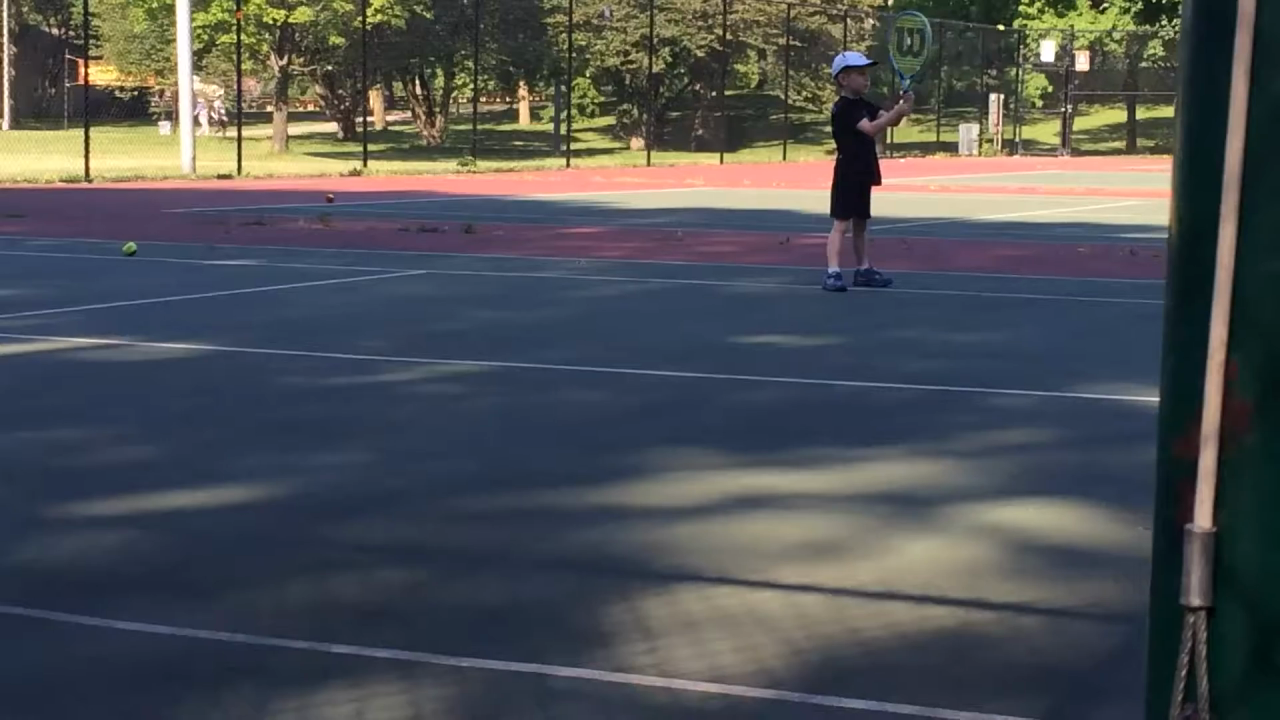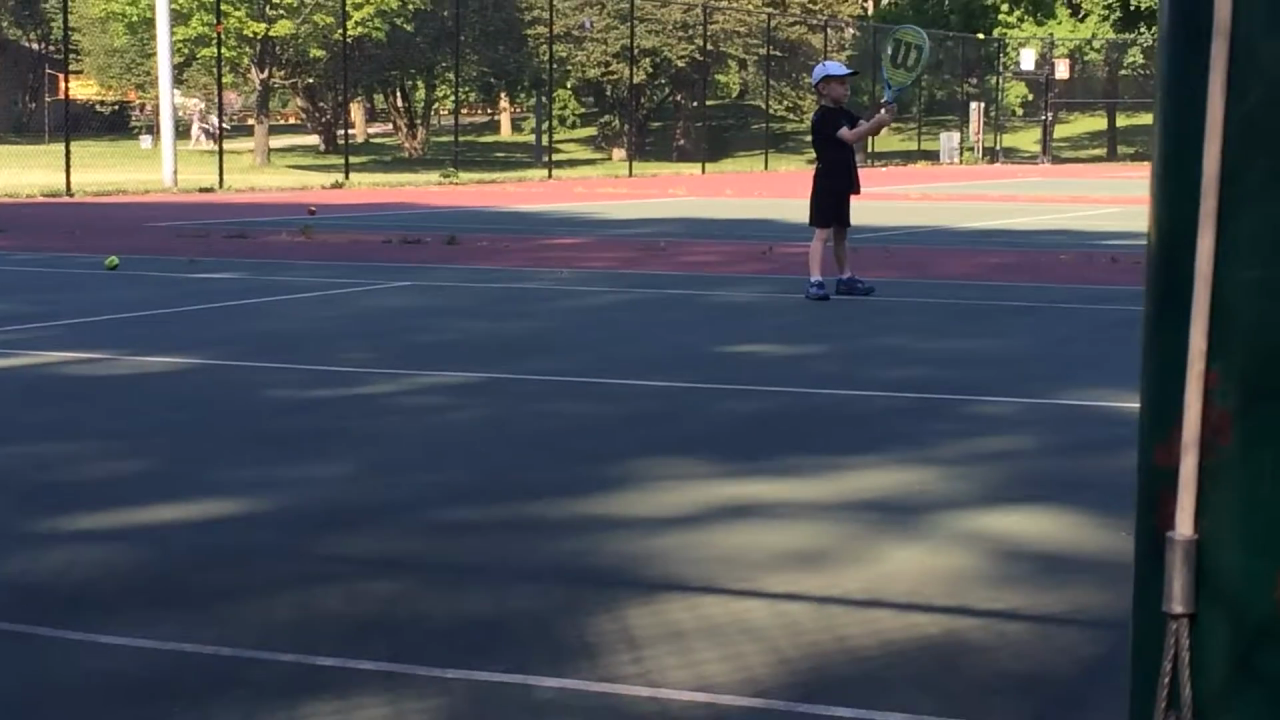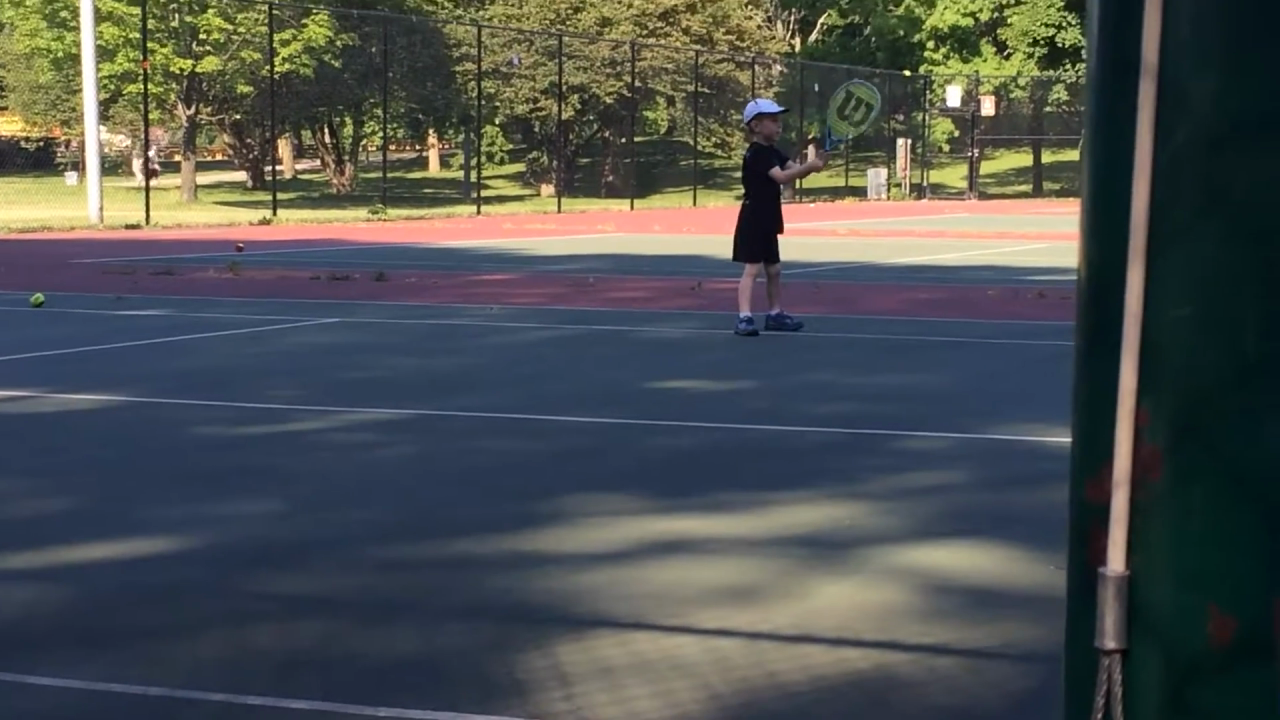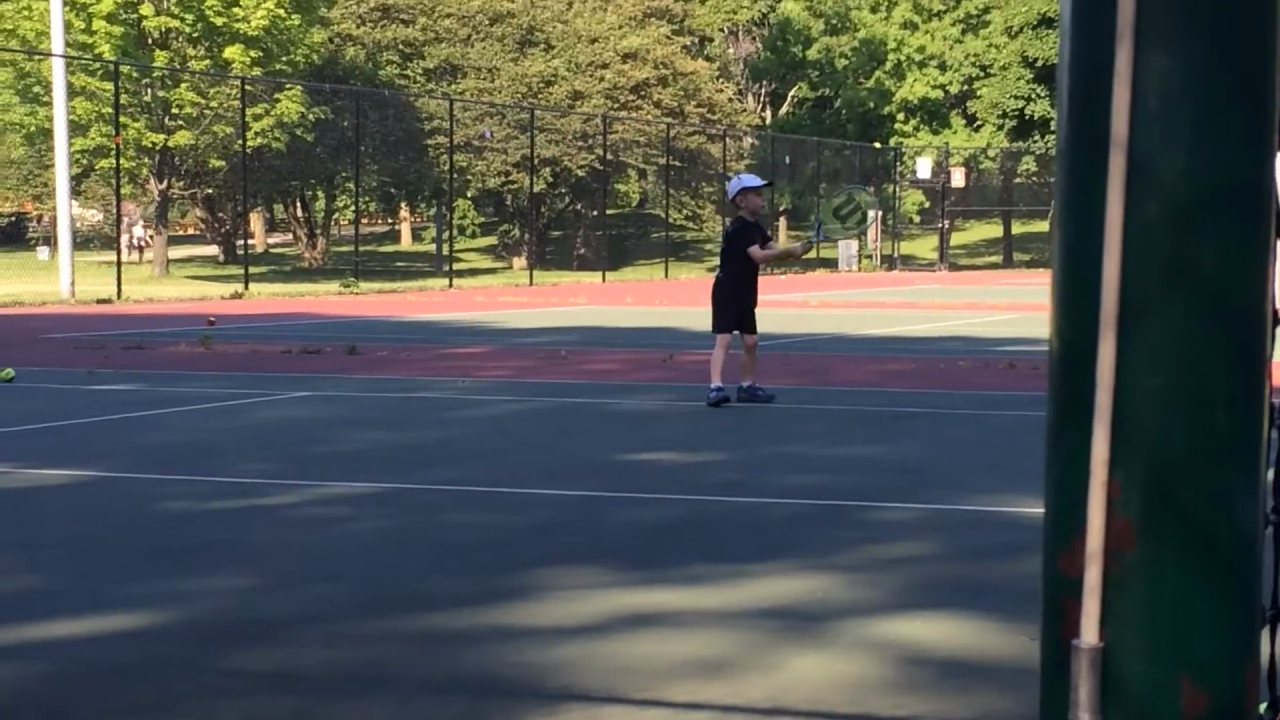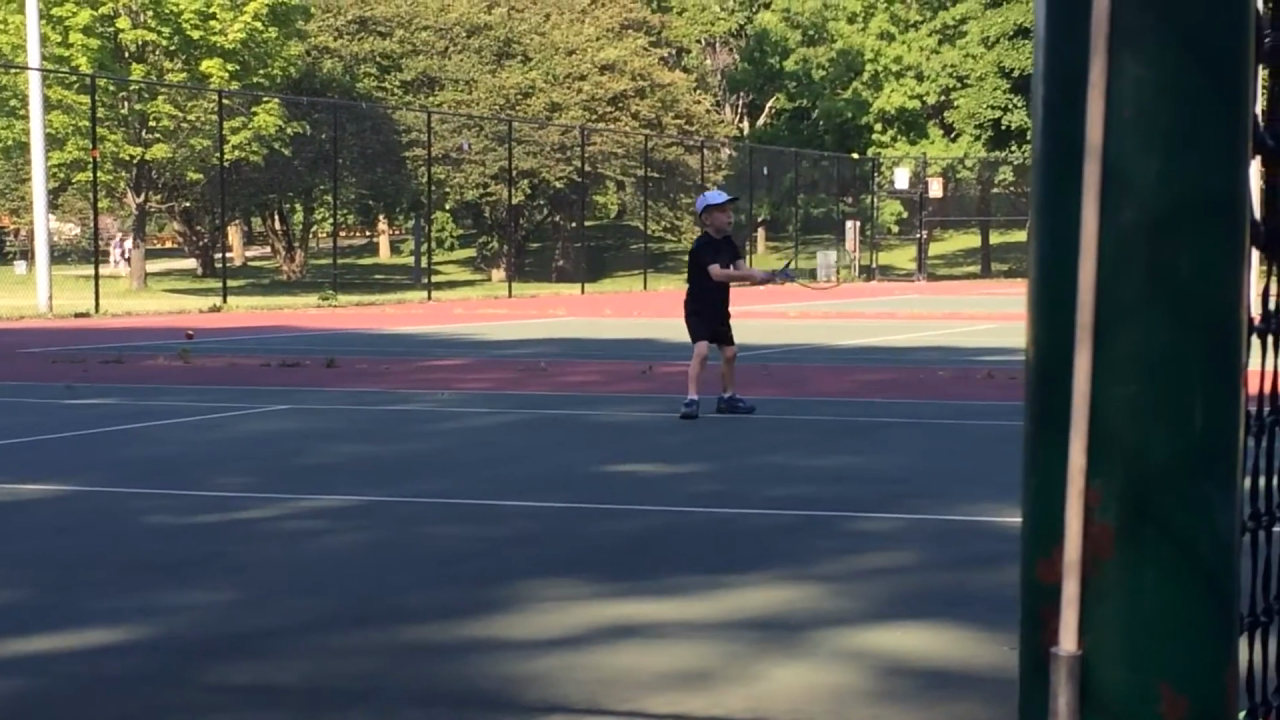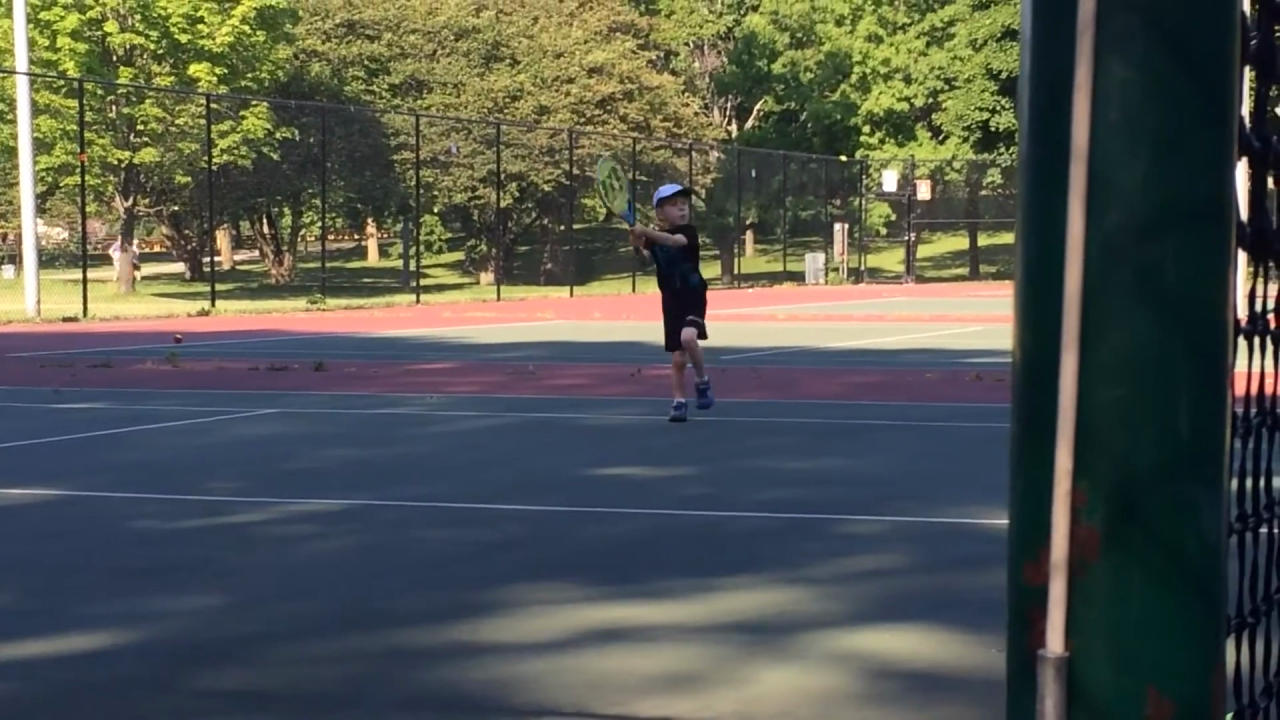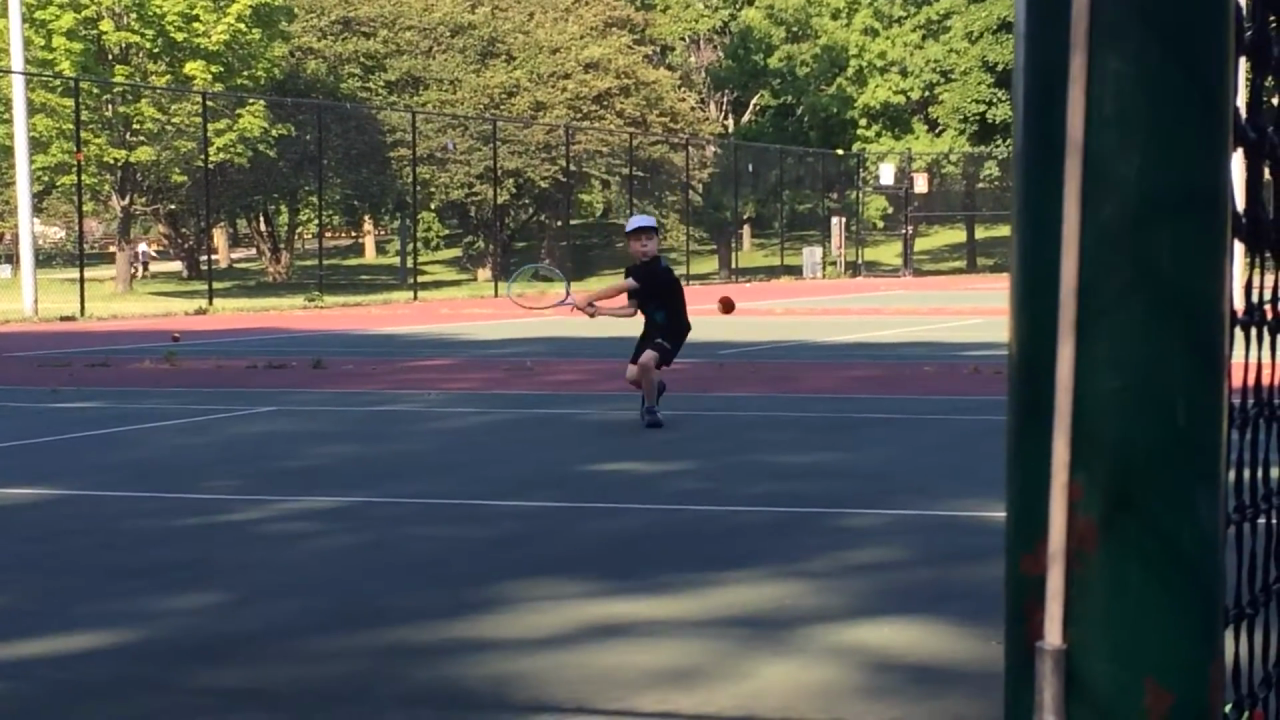
dt=0.4s
person 1, frame 1
left shoulder: (863, 104)
right shoulder: (843, 108)
left elbow: (890, 121)
right elbow: (871, 129)
left wrist: (901, 108)
right wrist: (897, 111)
left hip: (863, 175)
right hip: (848, 175)
left knee: (860, 224)
right knee: (842, 224)
left ankle: (863, 270)
right ankle: (832, 273)
person 1, frame 2
left shoulder: (843, 114)
right shoulder: (823, 116)
left elbow: (869, 130)
right elbow: (850, 137)
left wrist: (882, 120)
right wrist: (877, 121)
left hip: (842, 184)
right hip: (827, 184)
left knee: (841, 233)
right knee: (823, 233)
left ankle: (845, 278)
right ankle: (815, 282)
person 1, frame 3
left shoulder: (772, 152)
right shoulder: (756, 153)
left elbow: (795, 170)
right elbow: (782, 177)
left wrist: (814, 163)
right wrist: (809, 166)
left hip: (768, 222)
right hip: (753, 221)
left knee: (774, 269)
right knee: (752, 269)
left ankle: (775, 314)
right ankle: (744, 317)
person 1, frame 4
left shoulder: (756, 227)
right shoulder: (739, 228)
left elbow: (774, 250)
right elbow: (759, 256)
left wrist: (796, 250)
right wrist: (789, 250)
left hip: (745, 295)
right hip: (727, 293)
left knee: (750, 341)
right knee: (724, 340)
left ankle: (747, 386)
right ankle: (716, 387)
person 1, frame 5
left shoulder: (728, 243)
right shoulder: (702, 246)
left elbow: (741, 268)
right elbow: (717, 274)
left wrist: (759, 275)
right wrist: (749, 275)
left hip: (719, 308)
right hip: (697, 308)
left knee: (729, 353)
right knee: (701, 350)
left ankle: (727, 398)
right ankle: (691, 400)
person 1, frame 6
left shoulder: (688, 232)
right shoulder: (657, 241)
left elbow: (673, 240)
right elbow: (644, 256)
left wrist: (648, 233)
right wrist: (640, 241)
left hip: (694, 299)
right hip: (672, 303)
left knee: (688, 337)
right knee: (677, 358)
left ankle: (702, 381)
right ankle: (679, 402)
person 1, frame 7
left shoulder: (656, 269)
right shoulder: (634, 270)
left elbow: (619, 289)
right elbow: (631, 309)
left wrist: (588, 299)
right wrist: (598, 309)
left hip: (672, 328)
right hip: (653, 327)
left knee: (646, 361)
right knee: (632, 377)
left ankle: (651, 408)
right ankle: (655, 385)
